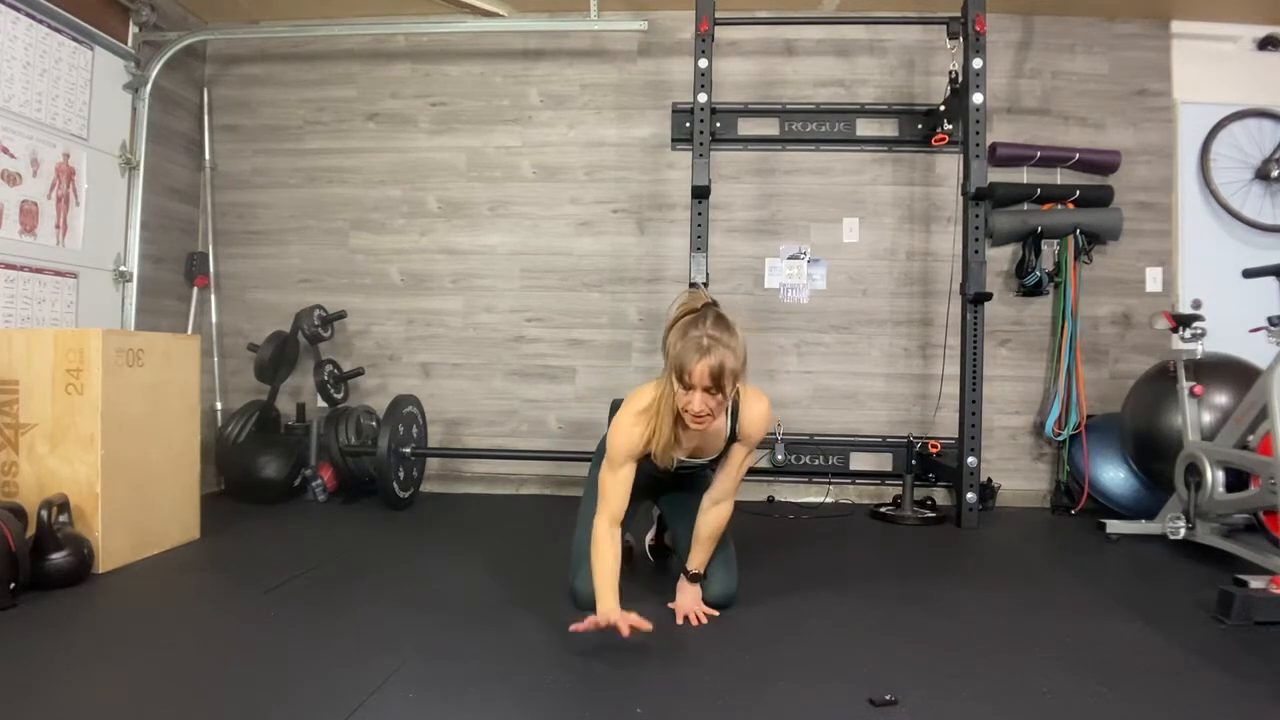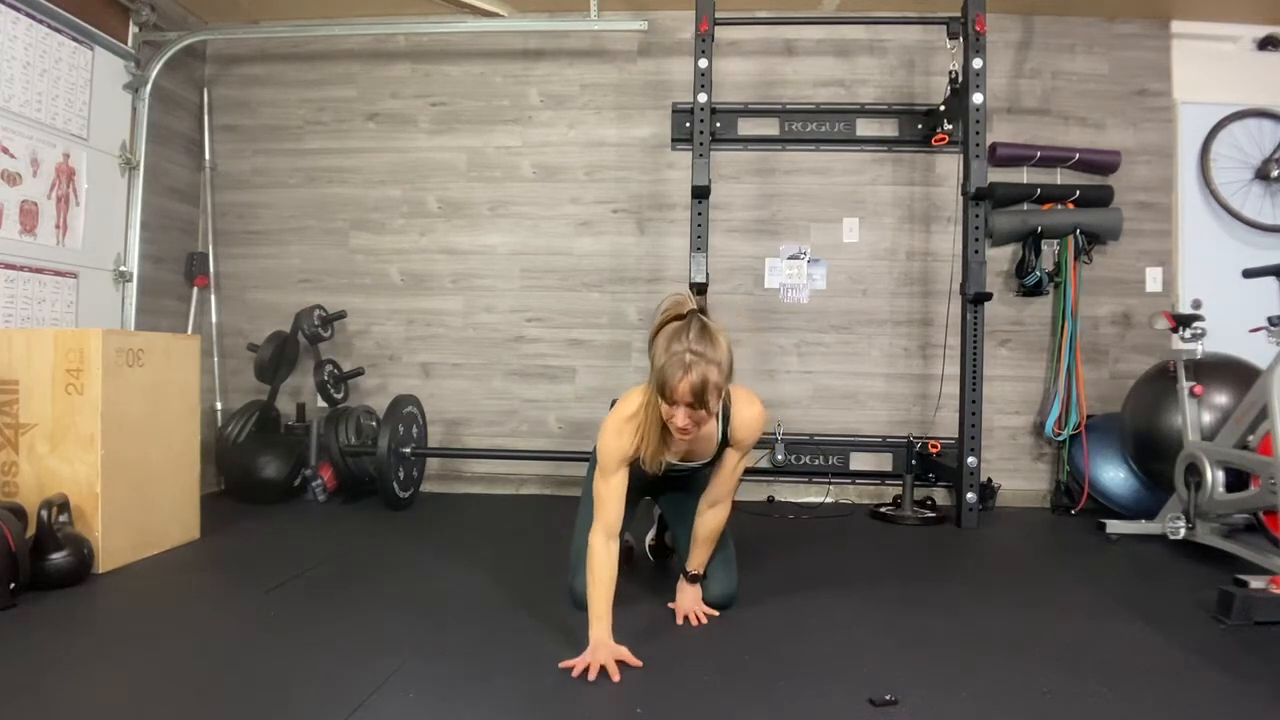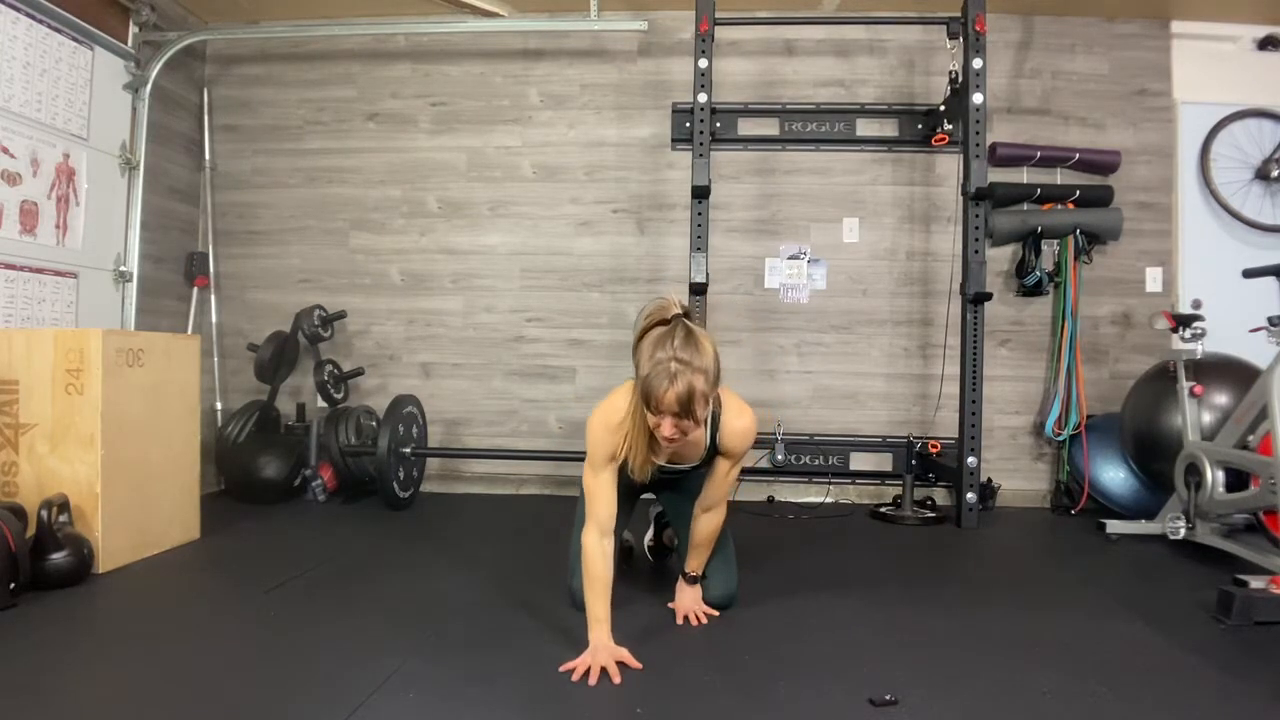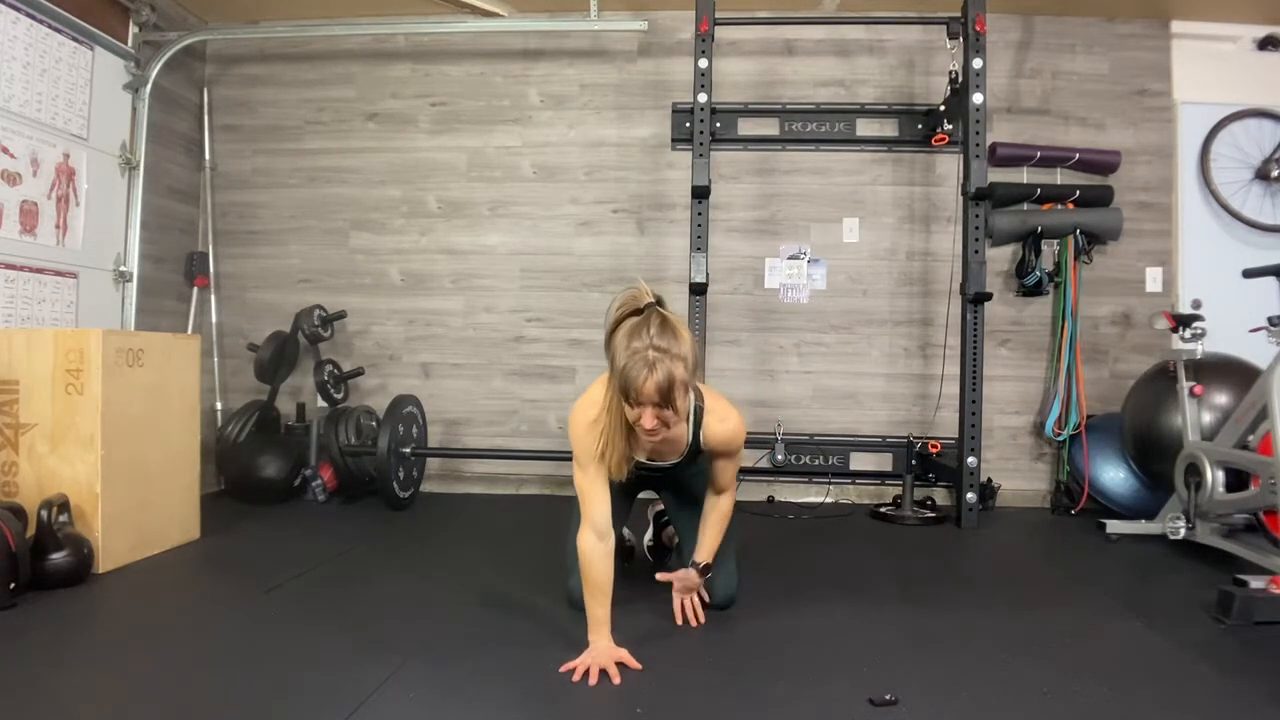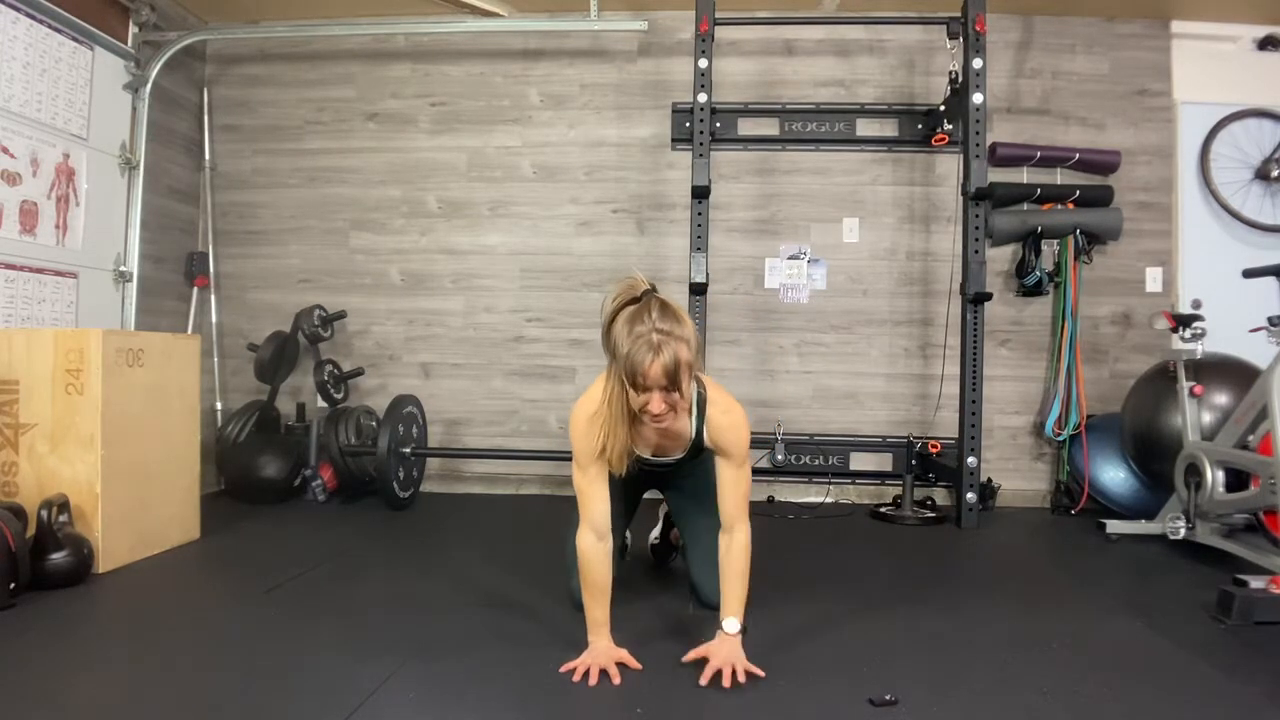
dt=0.4s
person 1, frame 1
left shoulder: (753, 413)
right shoulder: (637, 416)
left elbow: (719, 501)
right elbow: (607, 520)
left wrist: (691, 579)
right wrist: (609, 606)
left hip: (690, 479)
right hip: (628, 468)
left knee: (720, 592)
right knee: (586, 592)
left ankle: (666, 535)
person 1, frame 2
left shoulder: (746, 416)
right shoulder: (626, 420)
left elbow: (716, 504)
right elbow: (604, 533)
left wrist: (691, 579)
right wrist: (600, 638)
left hip: (690, 478)
right hip: (628, 471)
left knee: (719, 593)
right knee: (584, 593)
left ankle: (668, 533)
person 1, frame 3
left shoulder: (737, 423)
right shoulder: (610, 419)
left elbow: (711, 508)
right elbow: (598, 532)
left wrist: (690, 579)
right wrist: (600, 638)
left hip: (688, 477)
right hip: (624, 471)
left knee: (720, 592)
right knee: (583, 592)
left ankle: (666, 530)
person 1, frame 4
left shoulder: (721, 422)
right shoulder: (590, 415)
left elbow: (722, 492)
right elbow: (594, 531)
left wrist: (697, 567)
right wrist: (600, 639)
left hip: (685, 472)
right hip: (618, 471)
left knee: (719, 593)
right knee: (581, 594)
left ankle: (666, 527)
right ankle: (623, 543)
person 1, frame 5
left shoulder: (724, 416)
right shoulder: (591, 414)
left elbow: (735, 528)
right elbow: (592, 532)
left wrist: (730, 632)
right wrist: (599, 640)
left hip: (690, 469)
right hip: (621, 470)
left knee: (713, 592)
right knee: (586, 592)
left ankle: (672, 531)
right ankle: (624, 540)
